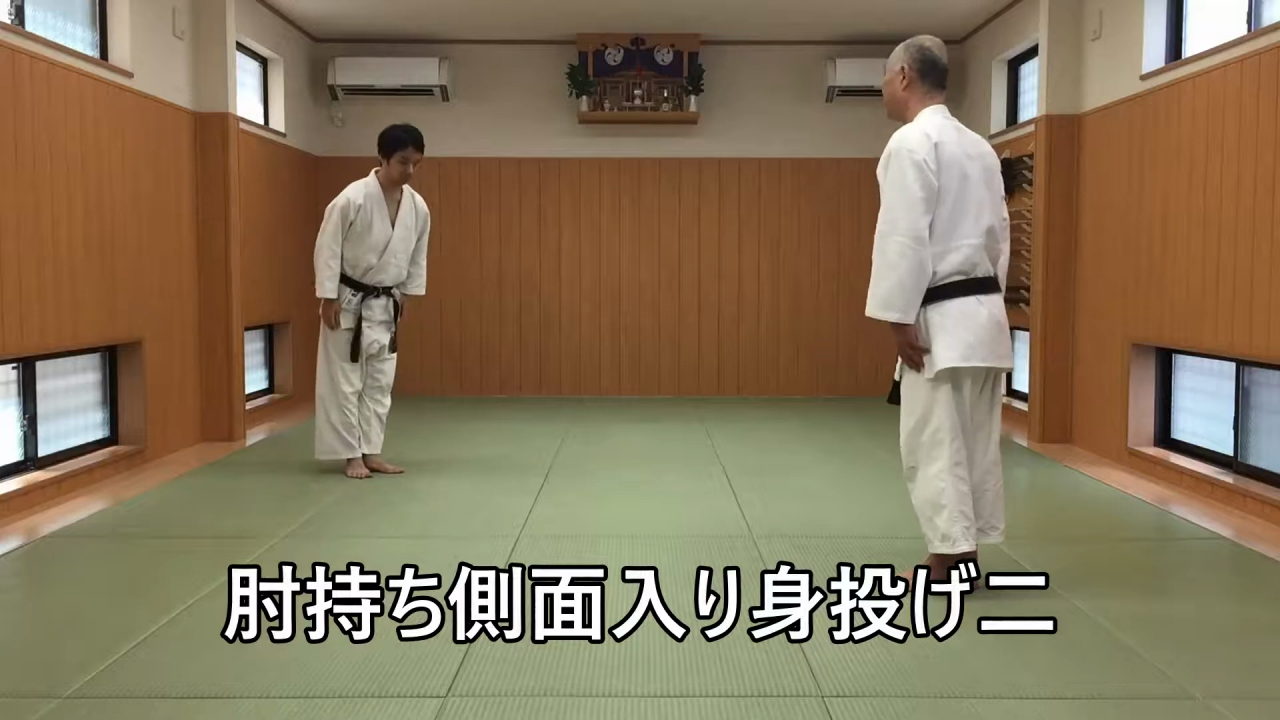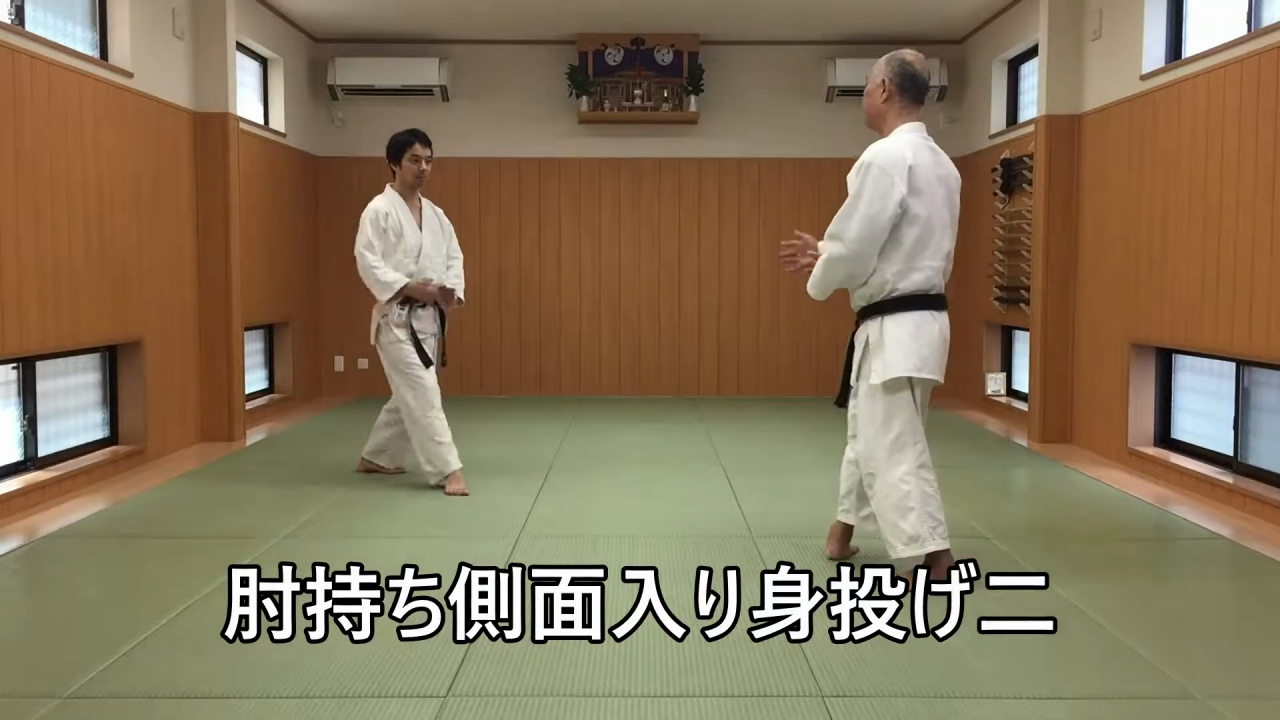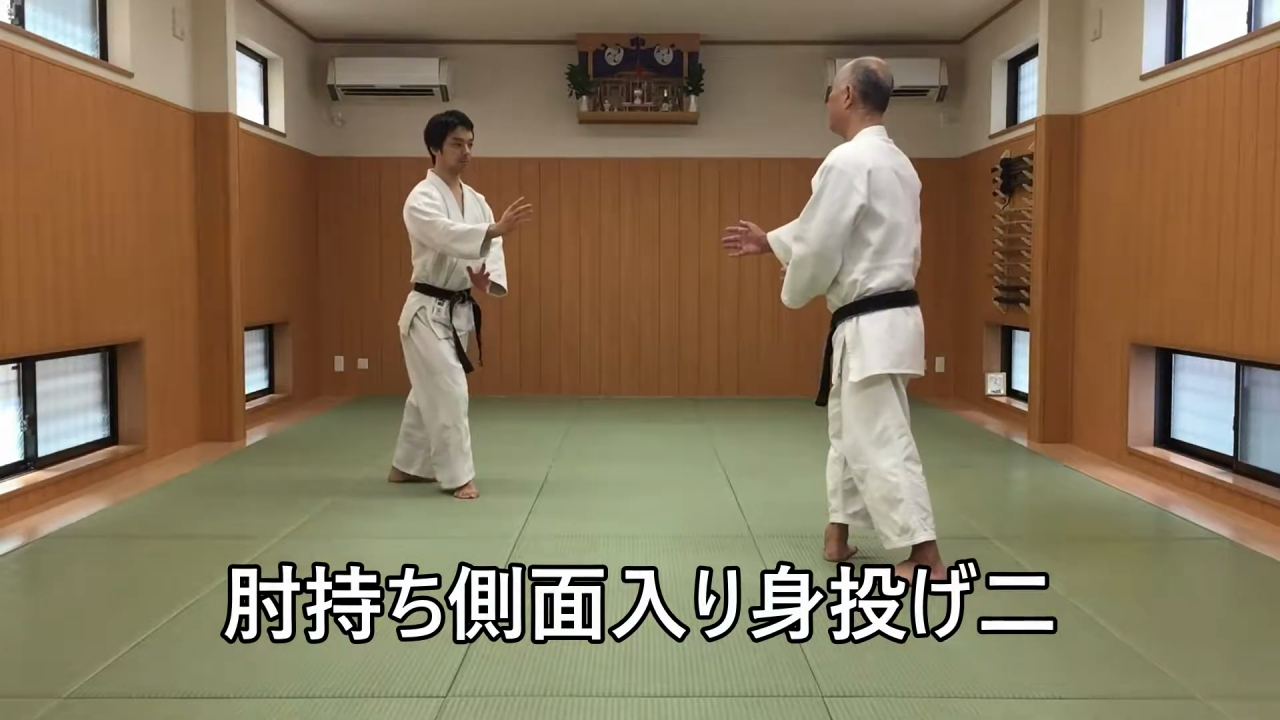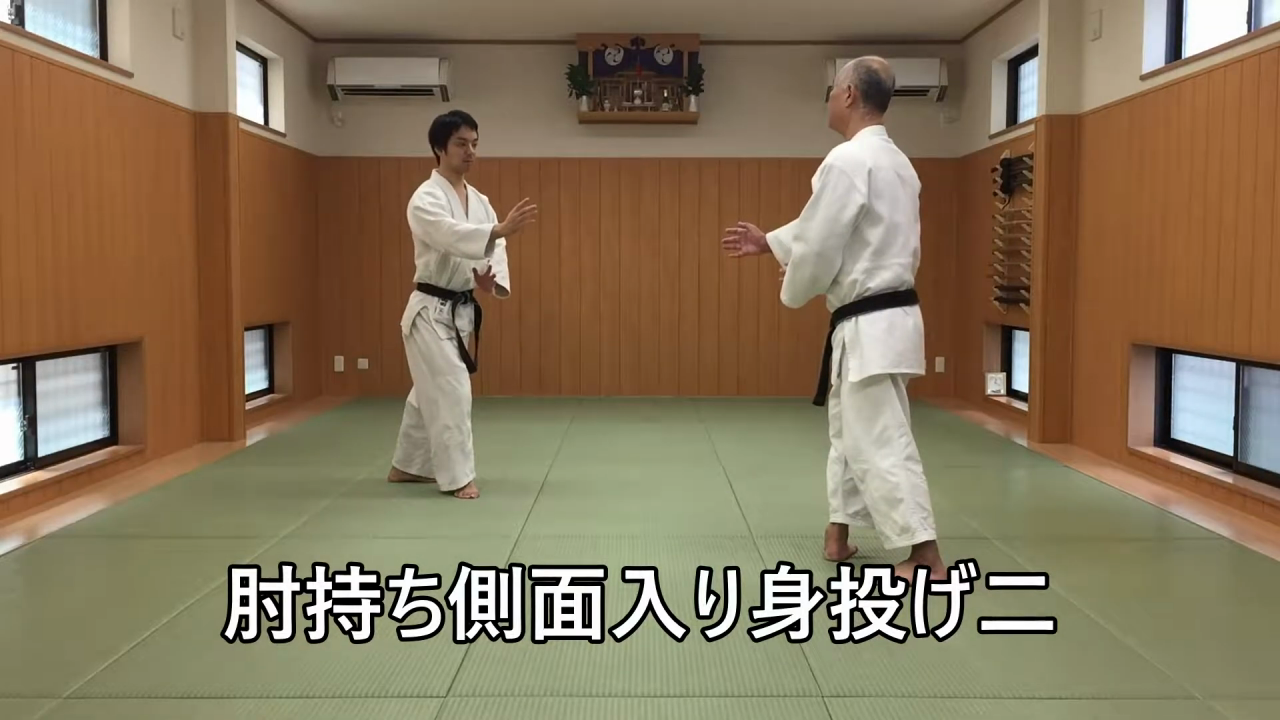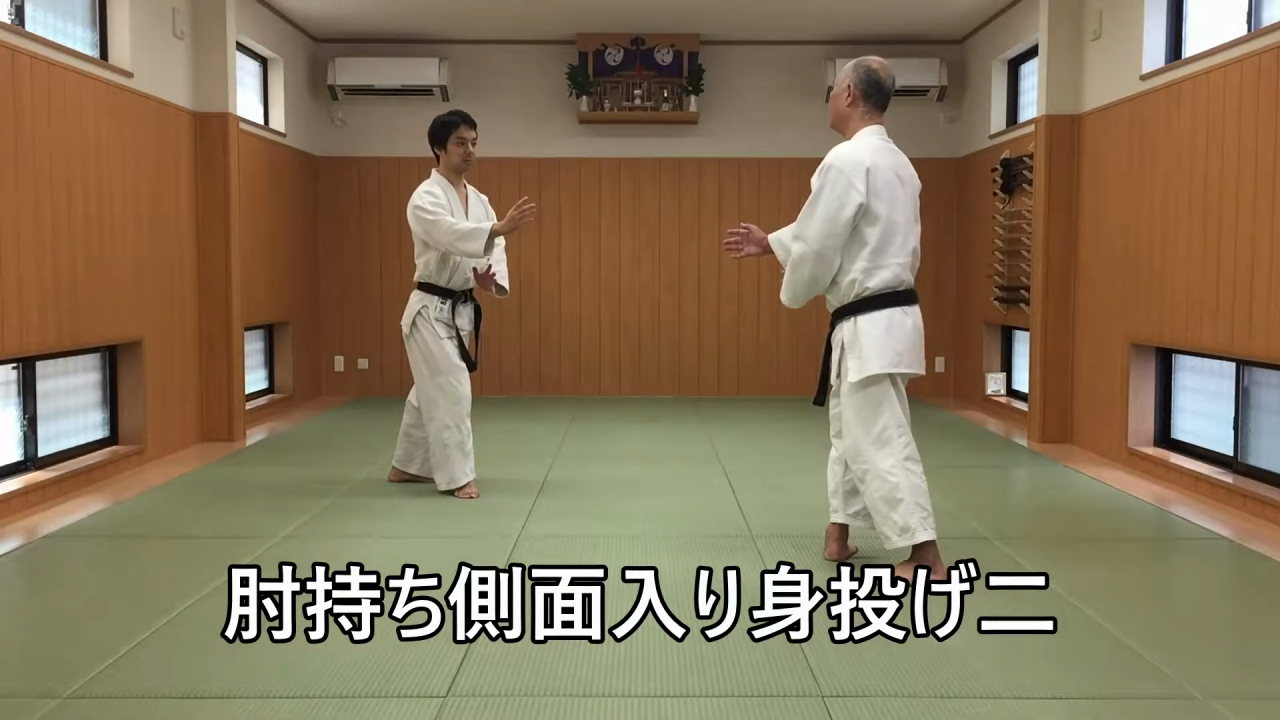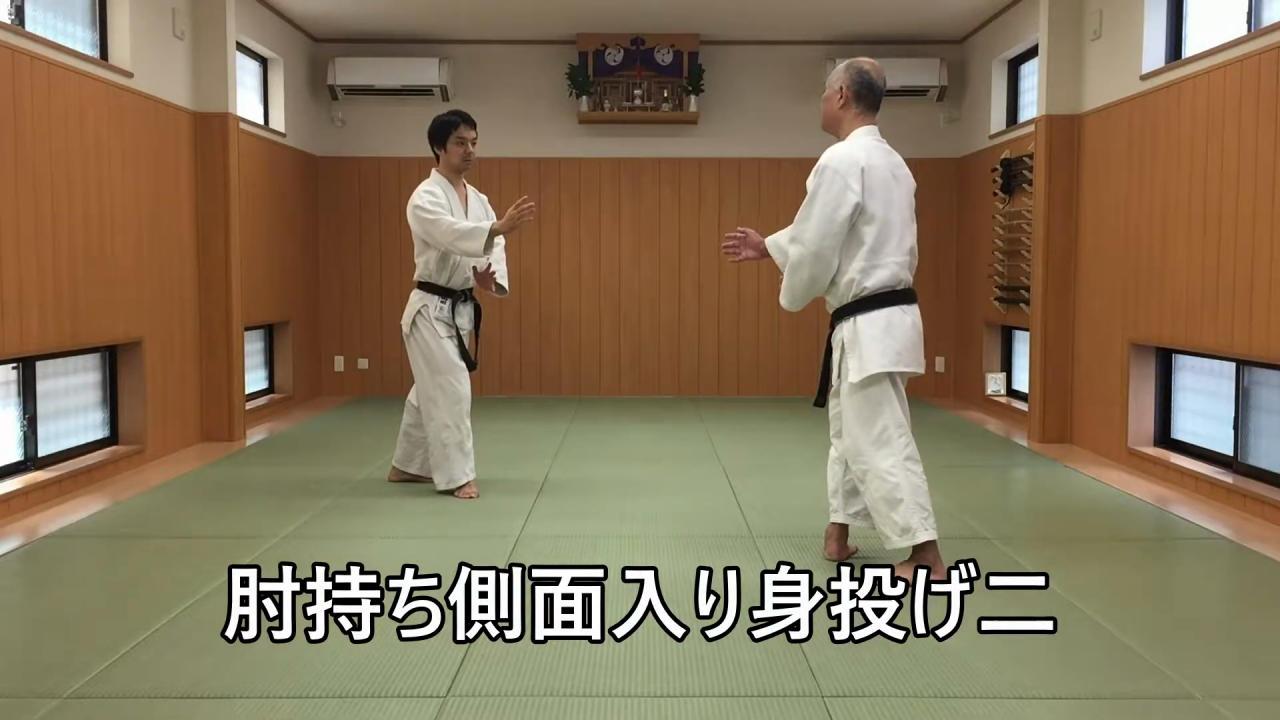
dt=0.7s
person 1, frame 1
left shoulder: (912, 142)
right shoulder: (978, 147)
left elbow: (903, 238)
right elbow: (998, 234)
left wrist: (900, 319)
left hip: (943, 315)
right hip: (984, 309)
left knee: (933, 445)
right knee: (975, 442)
left ankle: (951, 557)
right ankle: (964, 550)
person 1, frame 2
left shoulder: (887, 156)
right shoulder: (938, 162)
left elbow: (855, 245)
left wrist: (819, 279)
right wrist: (825, 249)
left hip: (894, 327)
right hip: (918, 318)
left knee: (895, 450)
right knee: (866, 432)
left ankle: (937, 561)
right ankle: (844, 530)
person 1, frame 3
left shoulder: (848, 161)
right shoulder: (896, 162)
left elbow: (819, 245)
left wrist: (793, 293)
right wrist: (769, 241)
left hip: (870, 324)
right hip: (886, 316)
left knee: (880, 444)
right knee: (849, 433)
left ankle: (926, 556)
right ankle: (839, 533)
person 1, frame 4
left shoulder: (848, 160)
right shoulder: (894, 161)
left elbow: (820, 244)
left wrist: (793, 292)
right wrist: (769, 242)
left hip: (870, 325)
right hip: (884, 317)
left knee: (881, 444)
right knee: (849, 432)
left ankle: (926, 557)
right ankle: (839, 535)
person 1, frame 5
left shoulder: (847, 160)
right shoulder: (895, 161)
left elbow: (819, 245)
left wrist: (792, 293)
right wrist: (770, 243)
left hip: (869, 324)
right hip: (886, 315)
left knee: (880, 443)
right knee: (850, 432)
left ankle: (926, 556)
right ankle: (839, 535)
person 1, frame 6
left shoulder: (842, 160)
right shoulder: (890, 162)
left elbow: (816, 246)
left wrist: (792, 297)
right wrist: (768, 247)
left hip: (868, 324)
right hip: (887, 315)
left knee: (882, 444)
right knee: (849, 434)
left ankle: (926, 556)
right ankle: (838, 534)
person 2, frame 1
left shoulder: (418, 207)
right shoulder: (353, 198)
left elbow: (416, 256)
right elbow: (327, 249)
left wrist: (406, 295)
right wrist: (329, 299)
left hip: (384, 305)
right hip: (348, 300)
left knee: (380, 383)
right knee: (343, 382)
left ankle: (370, 452)
right ankle: (351, 455)
person 2, frame 2
left shoulder: (435, 214)
right shoulder: (378, 211)
left elbow: (451, 256)
right elbow: (367, 262)
left wrist: (451, 289)
right wrist: (407, 286)
left hip: (427, 316)
right hip: (396, 317)
left knee: (407, 396)
right knee: (422, 392)
left ankle: (377, 457)
right ankle: (447, 470)
person 2, frame 3
left shoulder: (475, 200)
right shoulder: (422, 199)
left elbow: (490, 247)
right elbow: (446, 235)
left wrist: (489, 277)
right wrist: (497, 229)
left hip: (458, 309)
right hip: (429, 310)
left knee: (429, 393)
right knee: (448, 393)
left ankle: (407, 466)
right ankle: (457, 475)
person 2, frame 4
left shoulder: (478, 201)
right shoulder: (426, 199)
left elbow: (492, 246)
right elbow: (451, 236)
left wrist: (493, 278)
right wrist: (501, 230)
left hip: (460, 310)
right hip: (431, 310)
left knee: (430, 391)
right knee: (452, 392)
left ankle: (407, 465)
right ankle: (458, 476)
person 2, frame 5
left shoulder: (478, 200)
right shoulder: (426, 198)
left elbow: (492, 246)
right elbow: (451, 234)
left wrist: (493, 277)
right wrist: (500, 228)
left hip: (460, 309)
right hip: (431, 309)
left knee: (430, 391)
right knee: (451, 391)
left ankle: (407, 465)
right ankle: (457, 475)
person 2, frame 6
left shoulder: (477, 199)
right shoulder: (426, 198)
left elbow: (492, 244)
right elbow: (451, 233)
left wrist: (492, 277)
right wrist: (500, 226)
left hip: (460, 308)
right hip: (431, 309)
left knee: (429, 390)
right knee: (451, 390)
left ankle: (407, 464)
right ankle: (457, 475)
